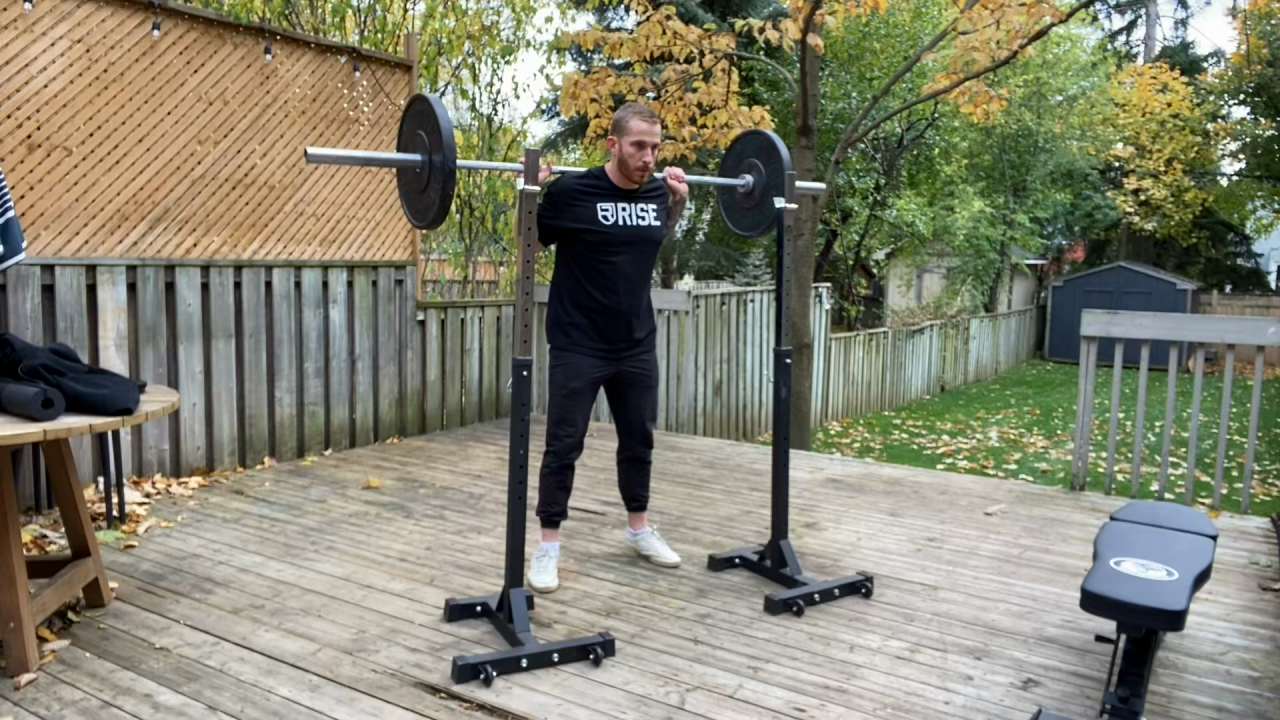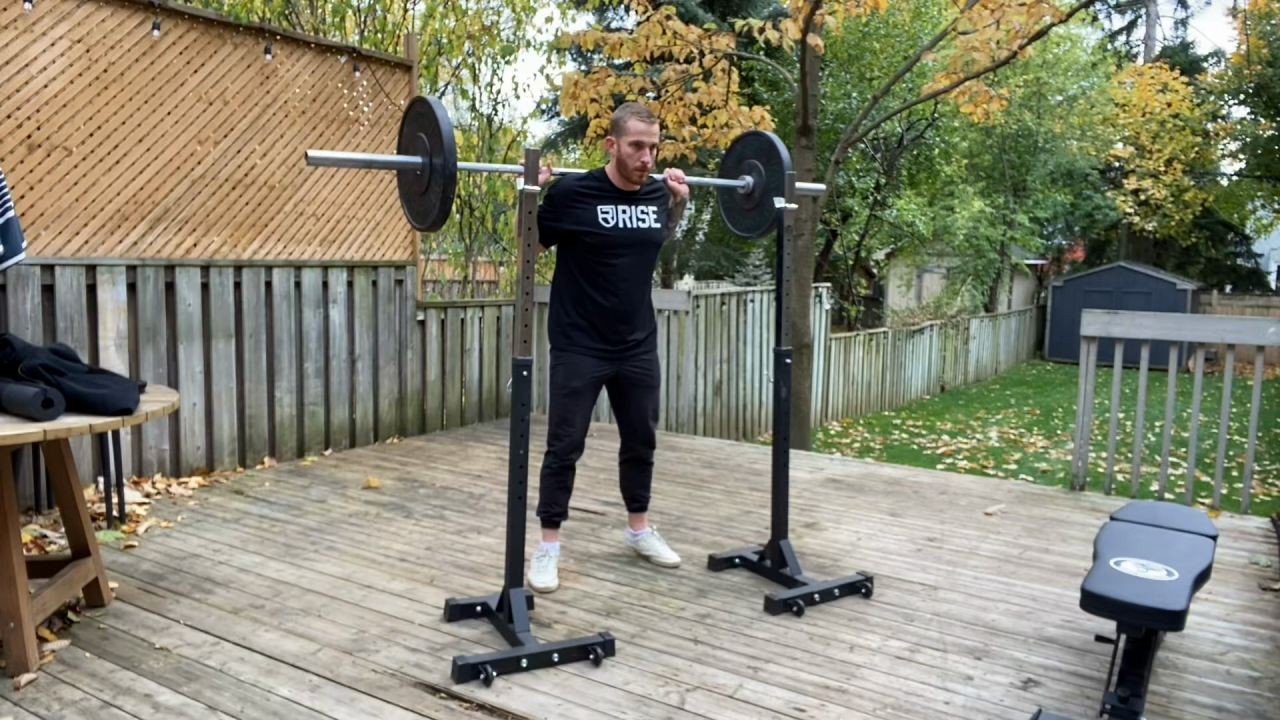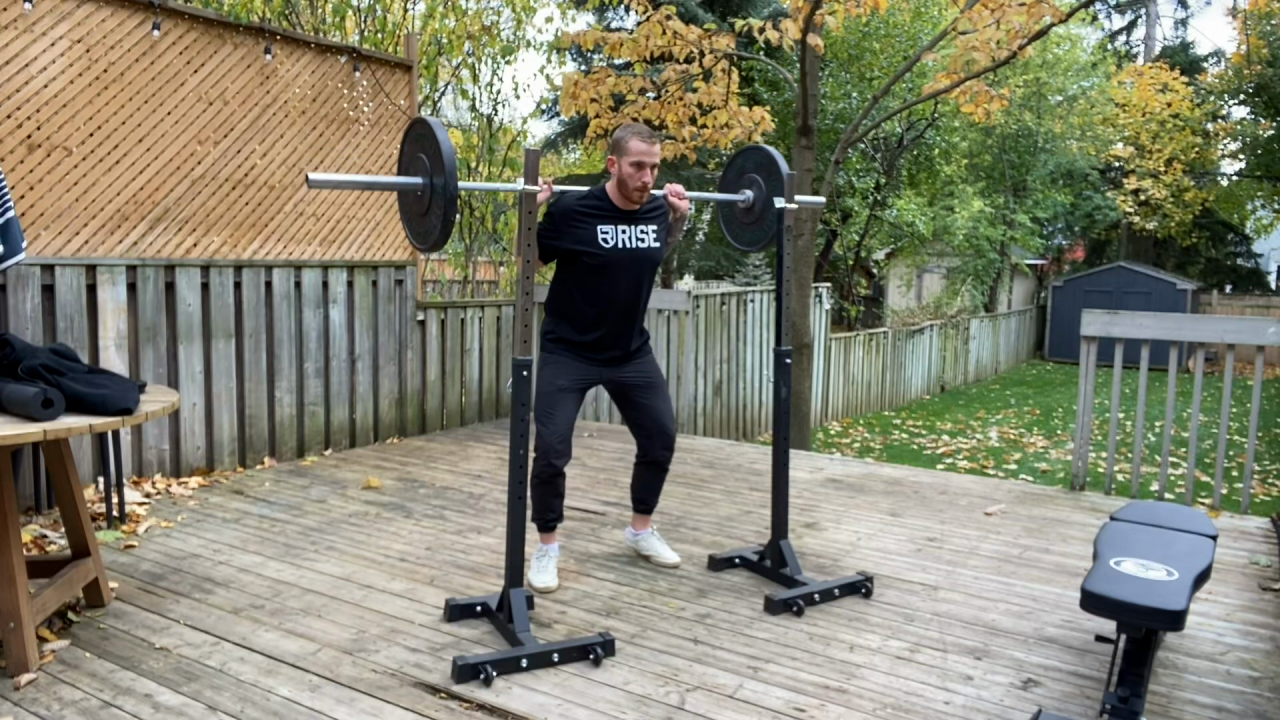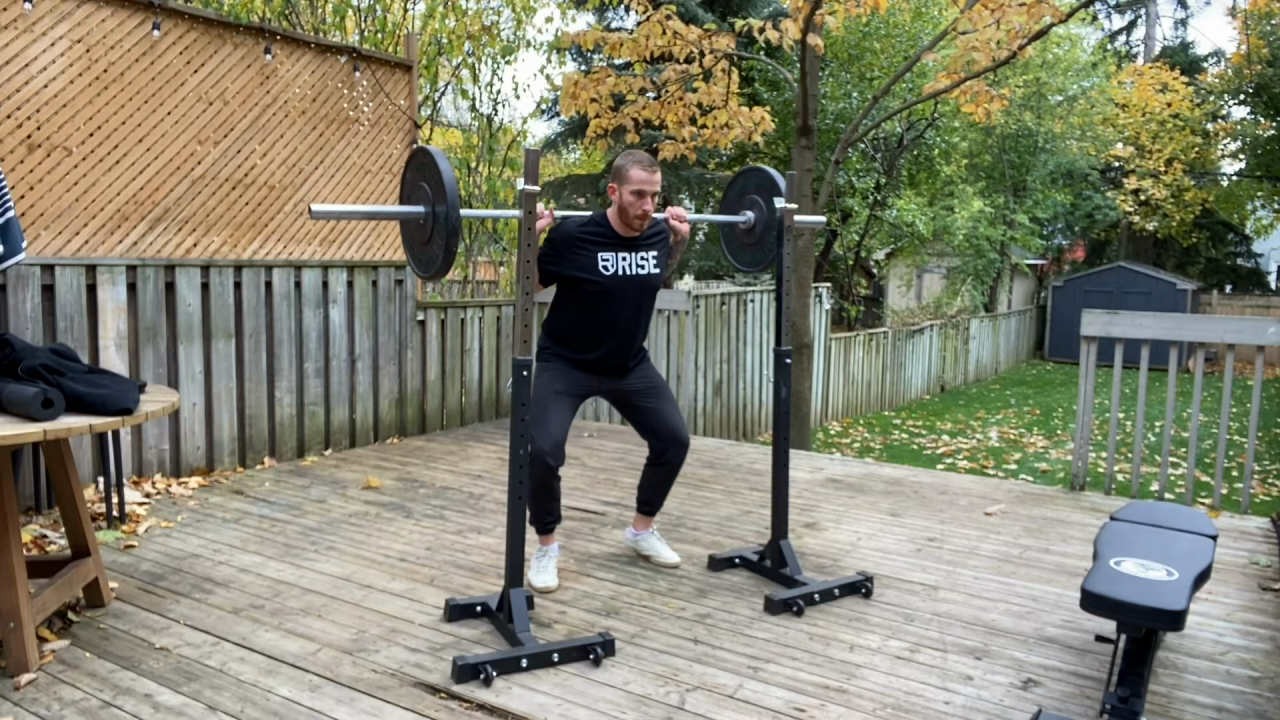
dt=0.4s
person 1, frame 1
left shoulder: (657, 193)
right shoulder: (573, 191)
left wrist: (678, 201)
left hip: (636, 342)
right hip: (578, 344)
left knee: (638, 440)
right knee: (564, 445)
left ankle: (638, 529)
right ankle: (547, 546)
person 1, frame 2
left shoulder: (657, 194)
right shoulder: (573, 193)
left wrist: (679, 202)
left hip: (638, 344)
right hip: (579, 346)
left knee: (641, 441)
right knee: (565, 447)
left ankle: (639, 530)
right ankle: (548, 546)
person 1, frame 3
left shoulder: (657, 211)
right shoulder: (572, 210)
left wrist: (678, 217)
left hip: (631, 350)
right hip: (569, 351)
left knee: (660, 437)
right knee: (552, 449)
left ankle: (640, 530)
right ankle: (546, 547)
person 1, frame 4
left shoulder: (658, 234)
right shoulder: (574, 236)
left wrist: (679, 239)
left hip: (629, 363)
right hip: (565, 362)
left knee: (674, 439)
right knee: (544, 451)
left ankle: (641, 531)
right ankle: (546, 547)
